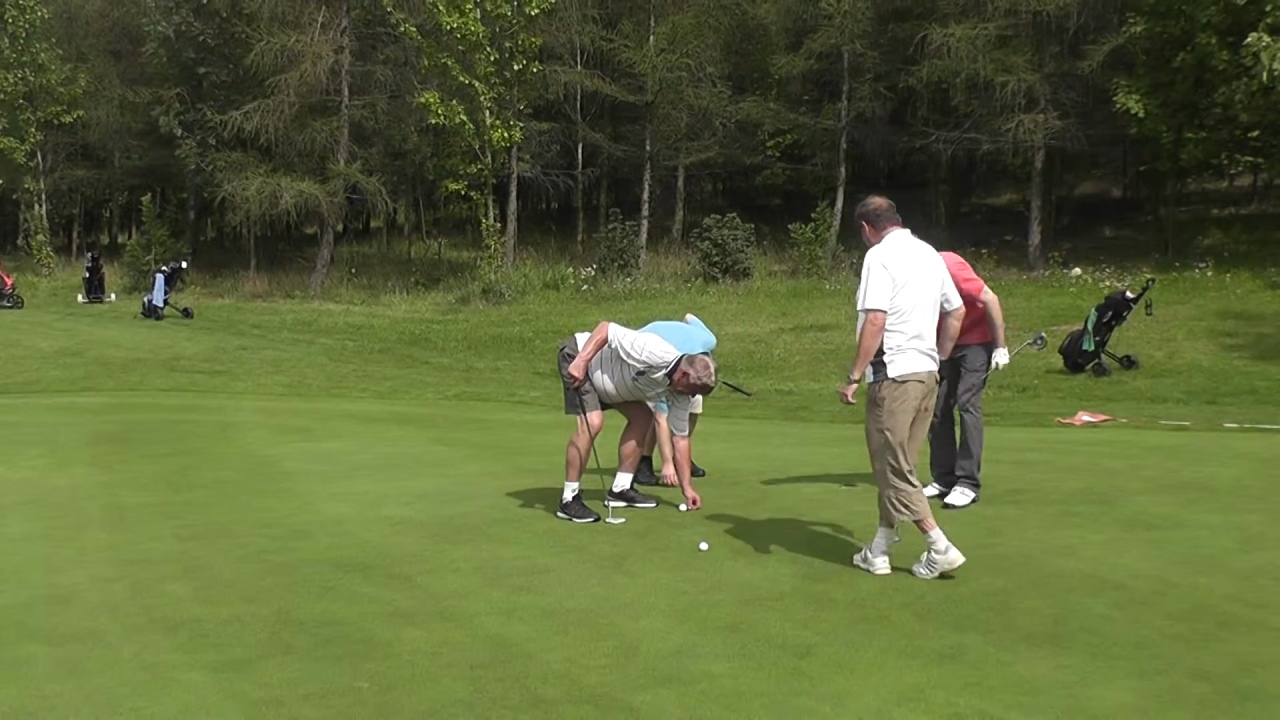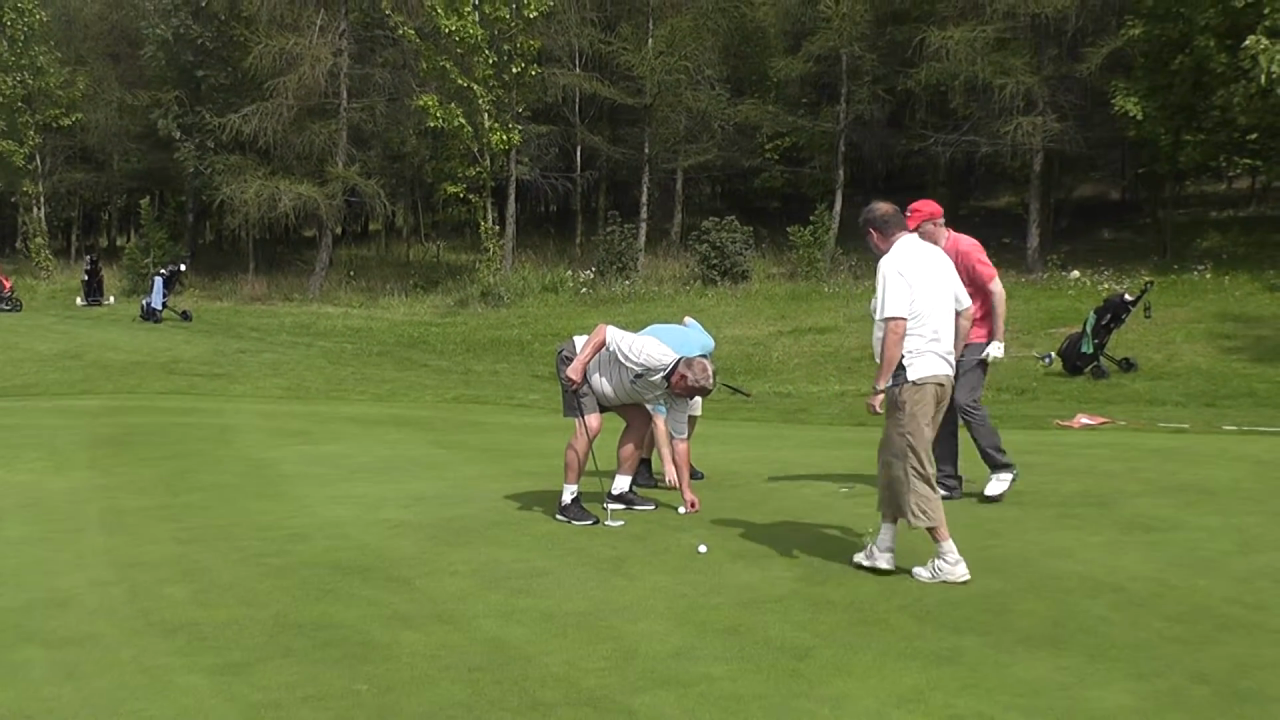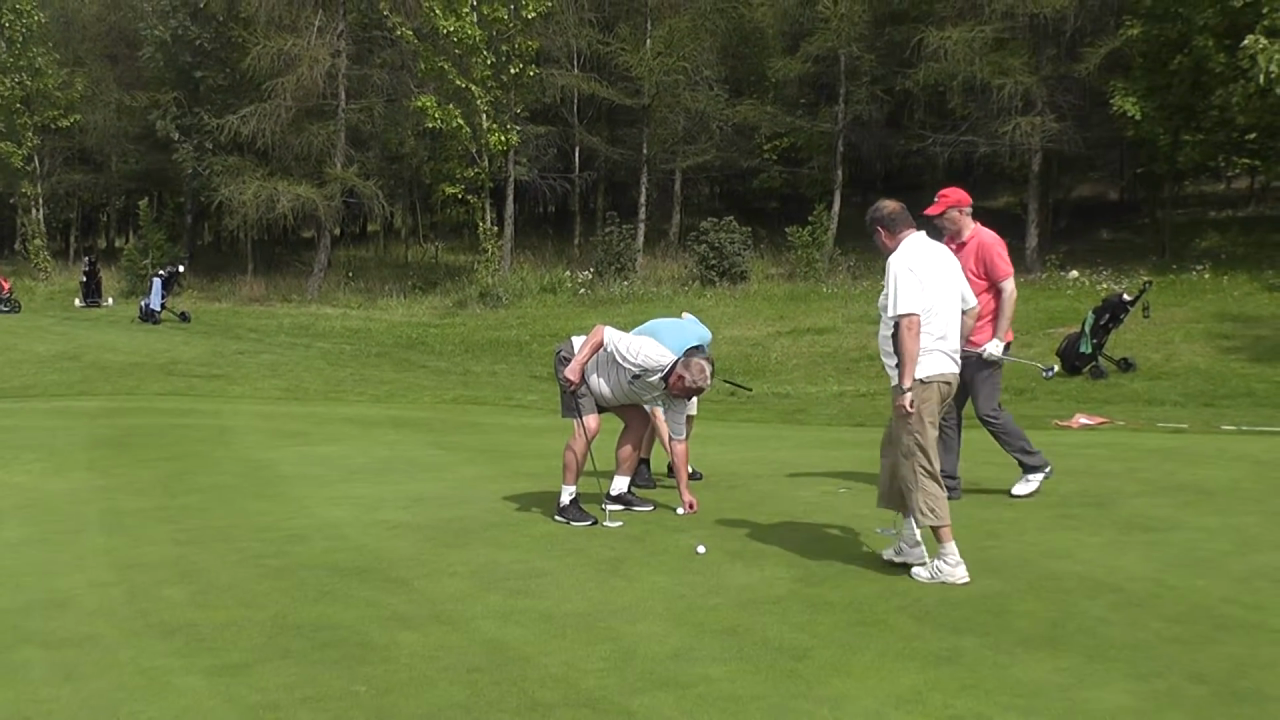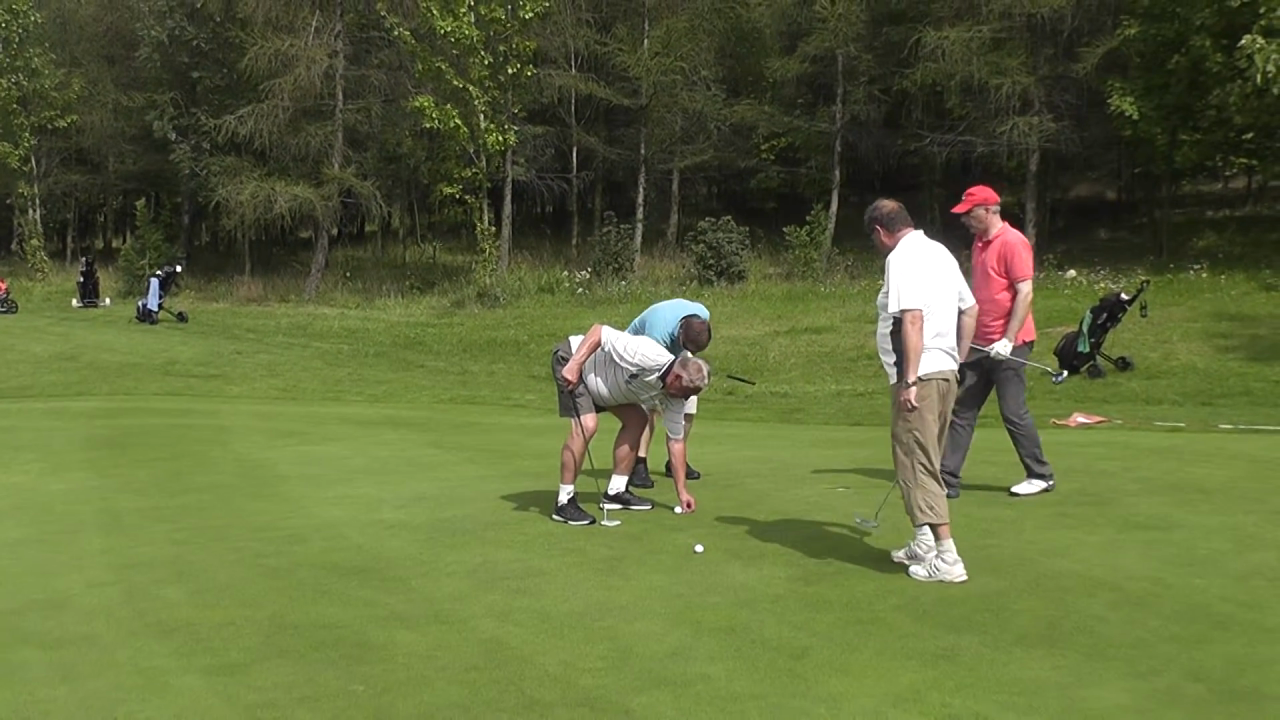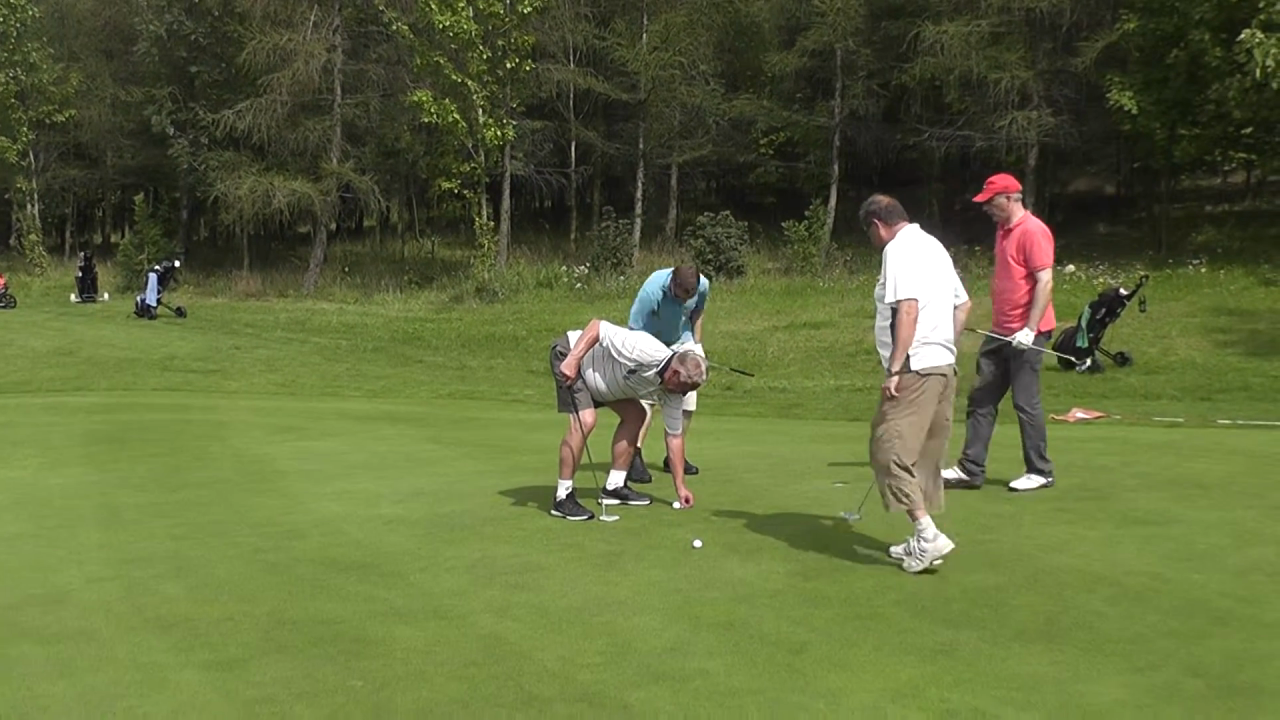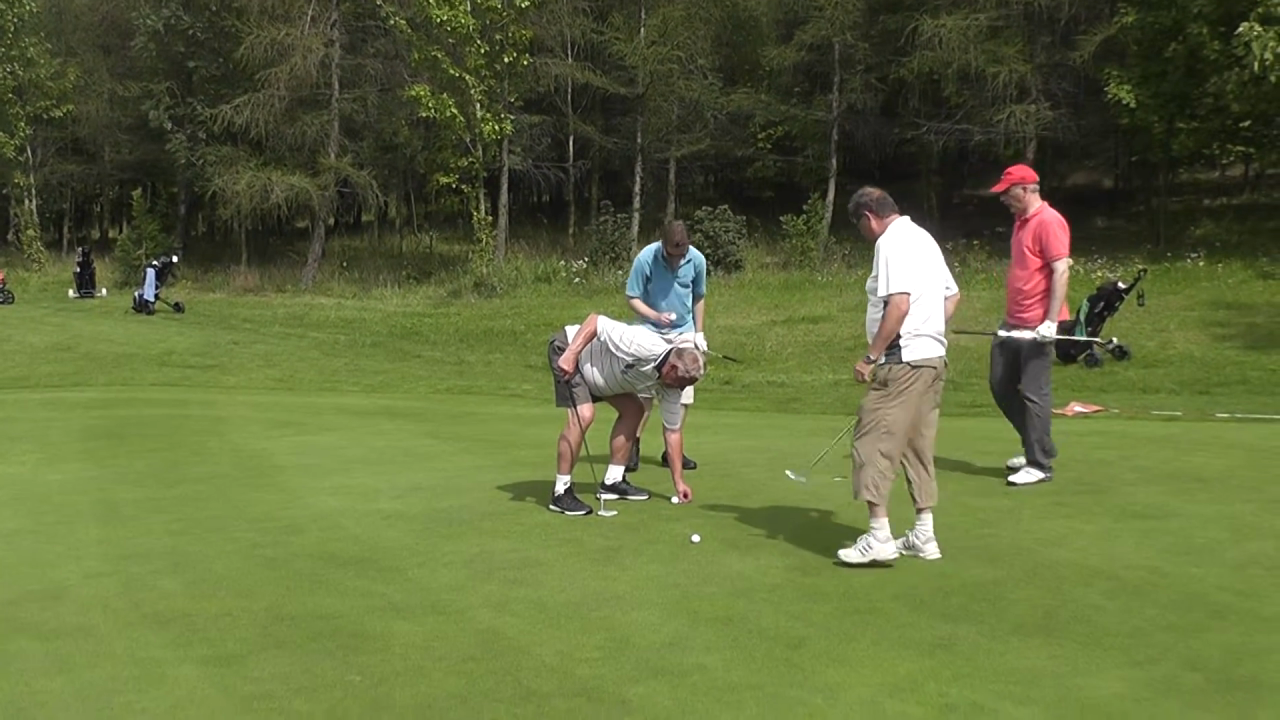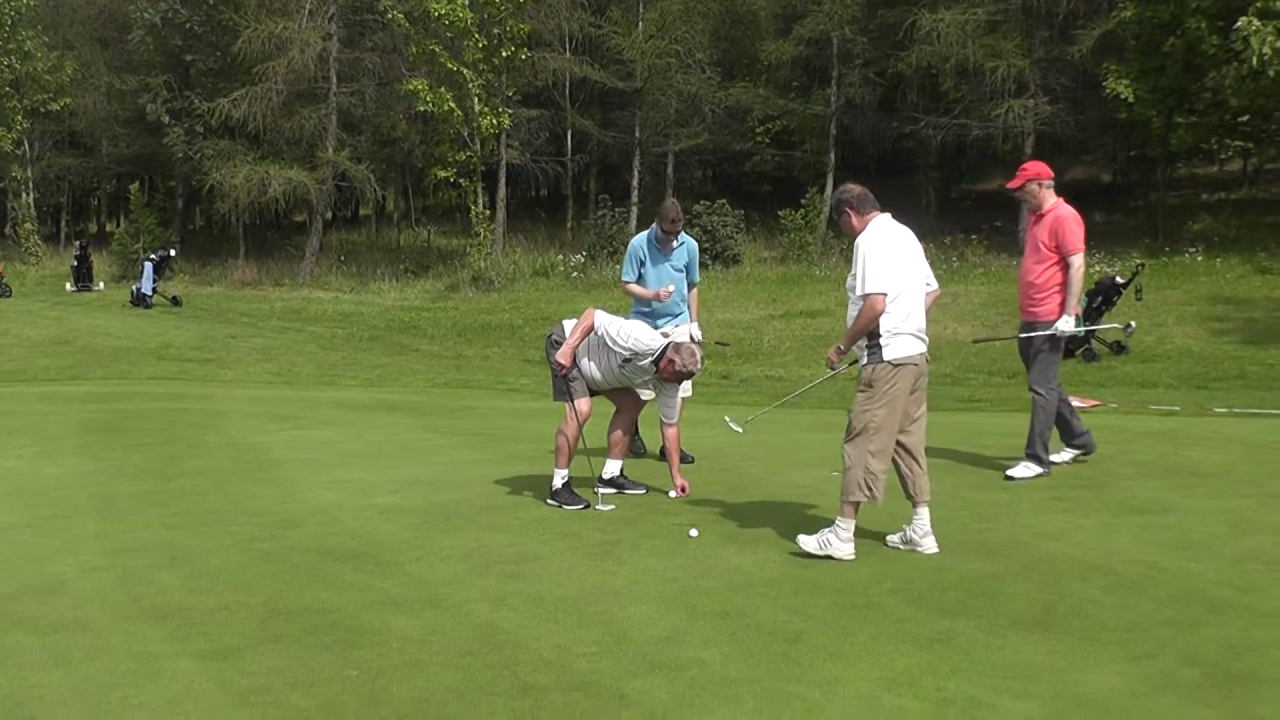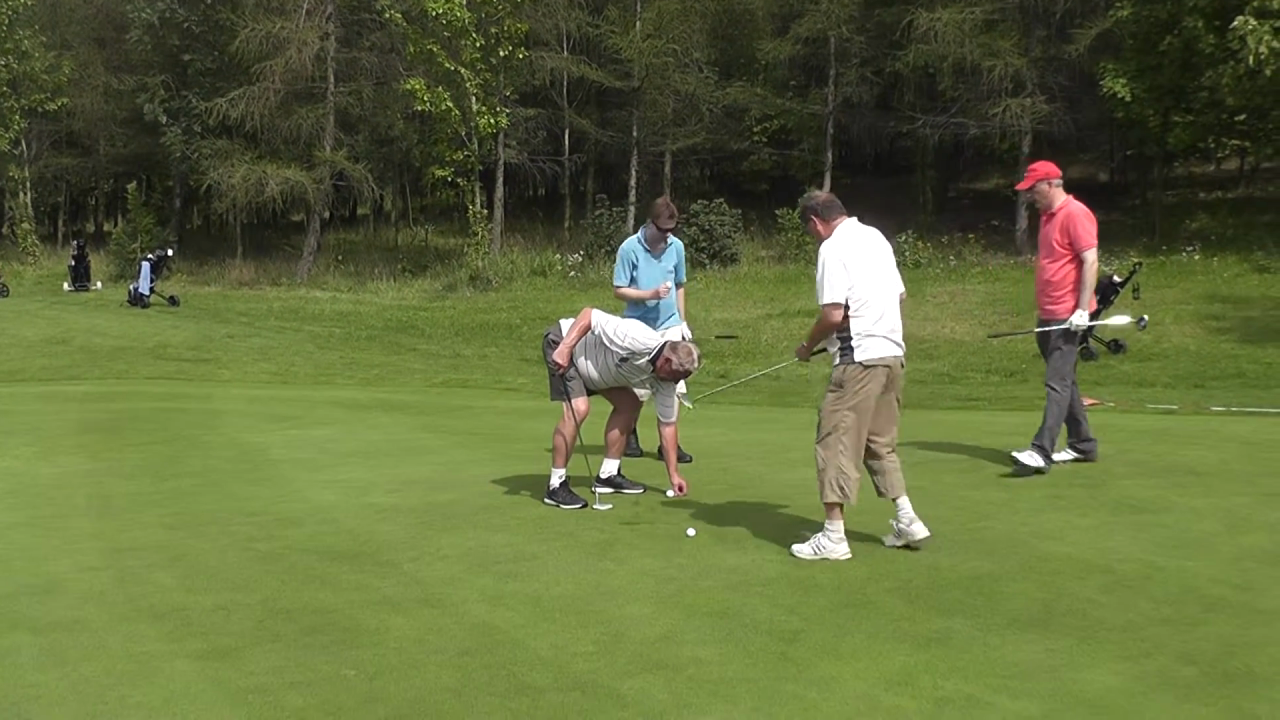
dt=0.2s
person 1, frame 1
left shoulder: (879, 256)
right shoulder: (929, 253)
left elbow: (875, 322)
right elbow: (956, 313)
left wrist: (854, 376)
right wrist: (939, 358)
left hip: (894, 375)
right hip: (927, 372)
left knee: (892, 465)
right knee: (893, 463)
left ankle: (940, 548)
right ankle: (878, 550)
person 1, frame 2
left shoulder: (893, 262)
right shoulder: (937, 255)
left elbow: (895, 329)
right elbow: (966, 312)
left wrist: (881, 386)
left hip: (912, 378)
right hip: (941, 373)
left knee: (912, 468)
right knee: (896, 460)
left ankle: (948, 559)
right ankle: (883, 547)
person 1, frame 3
left shoulder: (902, 260)
right shoulder: (942, 252)
left elbow: (910, 325)
right elbow: (971, 310)
left wrist: (906, 385)
left hip: (921, 377)
right hip: (946, 372)
left knee: (919, 465)
right knee: (897, 453)
left ankle: (948, 560)
right ankle: (911, 542)
person 1, frame 4
left shoulder: (902, 257)
right shoulder: (940, 251)
left elbow: (912, 320)
right elbow: (970, 310)
left wrist: (909, 380)
left hip: (920, 376)
right hip: (947, 372)
left knee: (917, 463)
right knee: (924, 461)
left ankle: (946, 556)
right ankle: (925, 544)
person 1, frame 5
left shoulder: (898, 249)
right shoulder: (933, 245)
left elbow: (908, 311)
right elbow: (963, 306)
left wrist: (893, 368)
left hip: (916, 368)
right hip: (944, 365)
left knee: (890, 450)
right knee: (926, 453)
left ankle: (929, 534)
right ankle: (925, 540)
person 1, frame 6
left shoulder: (892, 242)
right shoulder: (922, 238)
left elbow: (899, 305)
right elbow: (951, 296)
left wrist: (870, 356)
left hip: (905, 360)
right hip: (933, 356)
left knee: (874, 441)
right knee: (919, 445)
left ankle: (879, 535)
right ankle: (923, 535)
person 1, frame 7
left shoulder: (869, 241)
right shoulder: (904, 234)
left elbow: (873, 304)
right elbow: (931, 291)
left wrist: (841, 346)
left hip: (885, 357)
right hip: (915, 352)
left knee: (863, 442)
right knee: (908, 440)
left ankle: (841, 534)
right ankle: (920, 529)
person 1, frame 8
left shoulder: (833, 248)
right shoulder: (875, 237)
left elbow: (833, 314)
right elbow: (898, 293)
left wrist: (808, 345)
left hip: (860, 358)
right hip: (892, 352)
left knee: (836, 442)
right knee: (878, 441)
left ankle: (833, 536)
right ankle: (906, 520)
person 2, frame 1
left shoulder: (953, 270)
left elbow: (990, 300)
left wrist: (1000, 347)
left hip: (978, 340)
left knee: (966, 404)
right knee: (936, 409)
left ankle: (968, 482)
right ankle: (944, 479)
person 2, frame 2
left shoulder: (965, 248)
left elbow: (997, 291)
left wrist: (998, 340)
left hip: (975, 341)
left knee: (965, 402)
right knee: (942, 409)
left ankle: (1003, 467)
right ankle: (947, 482)
person 2, frame 3
left shoulder: (988, 243)
right shoulder: (949, 245)
left elbow: (1009, 291)
left wrist: (998, 339)
left hip: (986, 345)
left knee: (988, 410)
right knee: (947, 412)
left ankle: (1036, 466)
right ankle: (946, 482)
person 2, frame 4
left shoulder: (1013, 242)
right shoulder: (979, 243)
left elbow: (1025, 293)
left wrist: (1008, 338)
left hip: (1010, 345)
right hip: (982, 343)
left knee: (1013, 411)
right knee: (962, 409)
left ankle: (1040, 475)
right ankle: (948, 479)
person 2, frame 5
left shoulder: (1033, 231)
right shoulder: (1003, 230)
left elbow: (1045, 282)
left wrist: (1031, 328)
left hip: (1026, 333)
right hip: (1001, 332)
left knee: (1026, 402)
right knee: (981, 397)
left ankle: (1039, 471)
right ankle: (971, 469)
person 2, frame 6
left shoulder: (1050, 222)
right shoulder: (1021, 221)
left elbow: (1061, 272)
left wrist: (1052, 320)
left hip: (1038, 325)
right hip: (1014, 323)
left knee: (1034, 393)
right knee: (1001, 387)
left ankle: (1040, 464)
right ankle: (1036, 448)
person 2, frame 7
left shoulder: (1064, 217)
right shoulder: (1035, 217)
left elbow: (1077, 266)
left wrist: (1069, 314)
left hip: (1052, 319)
right hip: (1030, 318)
left knee: (1042, 386)
right knee: (1043, 385)
left ankle: (1036, 458)
right ankle: (1079, 439)
person 2, frame 8
left shoulder: (1076, 214)
right shoulder: (1047, 216)
left elbow: (1091, 262)
left wrist: (1083, 309)
left hip: (1069, 315)
right hip: (1048, 315)
left knee: (1057, 382)
right knee: (1062, 381)
left ankle: (1042, 450)
right ankle: (1082, 444)
person 3, frame 1
left shoulder: (708, 342)
left elbow: (689, 317)
right elbow: (661, 420)
right wrist: (667, 464)
left knee: (694, 401)
right knee: (655, 408)
right ankle: (643, 464)
person 3, frame 2
left shoulder: (707, 345)
left elbow: (687, 320)
right elbow: (659, 422)
right wrist: (668, 466)
left knee: (693, 403)
right knee: (654, 411)
right ankle: (642, 466)
person 3, frame 3
left shoulder: (704, 337)
left elbow: (684, 315)
right elbow: (657, 413)
right wrist: (671, 452)
left knee: (689, 403)
right knee: (650, 410)
right ankle: (641, 467)
person 3, frame 4
left shoulder: (701, 317)
right shoulder: (658, 334)
left wrist: (689, 354)
left hip: (672, 351)
left knee: (689, 403)
right knee: (647, 405)
right ankle: (638, 466)
person 3, frame 5
left shoulder: (702, 284)
right shoulder: (652, 291)
right elbow: (634, 330)
left wrist: (697, 343)
left hip: (682, 343)
left knee: (687, 398)
left ankle: (674, 456)
right ankle: (635, 459)
person 3, frame 6
left shoulder: (697, 260)
right shoulder: (645, 260)
right elbow: (632, 298)
left wrist: (699, 332)
right wrist: (656, 317)
left hip: (683, 333)
right hip: (650, 332)
left knee: (683, 391)
right knee: (645, 390)
right ankle: (633, 445)
person 3, frame 7
left shoulder: (690, 246)
right shoulder: (639, 245)
right elbow: (628, 285)
left wrist: (694, 322)
right wrist: (654, 295)
left hip: (678, 324)
right hip: (644, 325)
left knee: (678, 384)
right knee: (642, 384)
right ankle: (633, 432)
person 3, frame 8
left shoulder: (676, 247)
right shoulder: (629, 248)
right elbow: (620, 290)
left wrist: (683, 321)
right wrist: (651, 295)
left hip: (670, 325)
left knee: (675, 382)
right knee: (637, 386)
right ankle: (631, 435)
person 4, frame 1
left shoulder: (678, 394)
right shoulder: (654, 353)
left elbow: (680, 437)
right elbow: (606, 328)
left wrist: (687, 487)
right wrist: (580, 361)
right hip: (577, 355)
left knee: (642, 417)
right knee: (592, 423)
left ankle: (620, 489)
right ankle: (569, 499)
person 4, frame 2
left shoulder: (677, 397)
right shoulder: (652, 356)
left elbow: (680, 439)
right elbow: (603, 330)
left wrist: (686, 490)
right wrist: (579, 364)
right hip: (576, 358)
left knee: (640, 420)
right knee: (591, 425)
left ankle: (619, 491)
right ankle: (568, 502)
person 4, frame 3
left shoulder: (675, 398)
right shoulder: (650, 357)
left elbow: (678, 440)
right elbow: (601, 331)
left wrist: (684, 492)
right wrist: (577, 365)
right hip: (574, 359)
left knee: (639, 420)
right knee: (589, 426)
left ankle: (618, 492)
right ankle: (566, 502)
person 4, frame 4
left shoulder: (673, 397)
right shoulder: (647, 356)
left elbow: (676, 439)
right elbow: (598, 330)
left wrist: (682, 491)
right wrist: (574, 364)
right hip: (572, 358)
left knee: (637, 420)
right knee: (587, 425)
left ankle: (616, 491)
right ankle: (564, 502)
person 4, frame 5
left shoulder: (671, 393)
right shoulder: (646, 352)
left elbow: (674, 435)
right elbow: (597, 325)
left wrist: (680, 486)
right wrist: (573, 359)
right hip: (570, 354)
left knee: (635, 415)
right knee: (585, 420)
left ankle: (614, 486)
right ankle: (563, 497)
person 4, frame 6
left shoulder: (669, 387)
right shoulder: (644, 346)
left elbow: (672, 430)
right elbow: (595, 320)
left wrist: (678, 481)
right wrist: (571, 354)
right hip: (568, 348)
left knee: (633, 410)
right knee: (583, 415)
left ankle: (612, 481)
right ankle: (561, 492)
person 4, frame 7
left shoulder: (666, 382)
right shoulder: (640, 340)
left elbow: (670, 424)
right elbow: (592, 314)
left wrist: (676, 475)
right wrist: (568, 349)
right hip: (566, 342)
left knee: (631, 404)
right knee: (581, 409)
left ankle: (610, 475)
right ankle: (559, 486)
person 4, frame 8
left shoulder: (663, 381)
right shoulder: (638, 340)
left elbow: (667, 423)
right elbow: (589, 314)
left wrist: (674, 474)
right wrist: (565, 348)
right hip: (562, 342)
left knee: (628, 403)
right knee: (578, 408)
left ankle: (608, 475)
right ankle: (556, 485)
